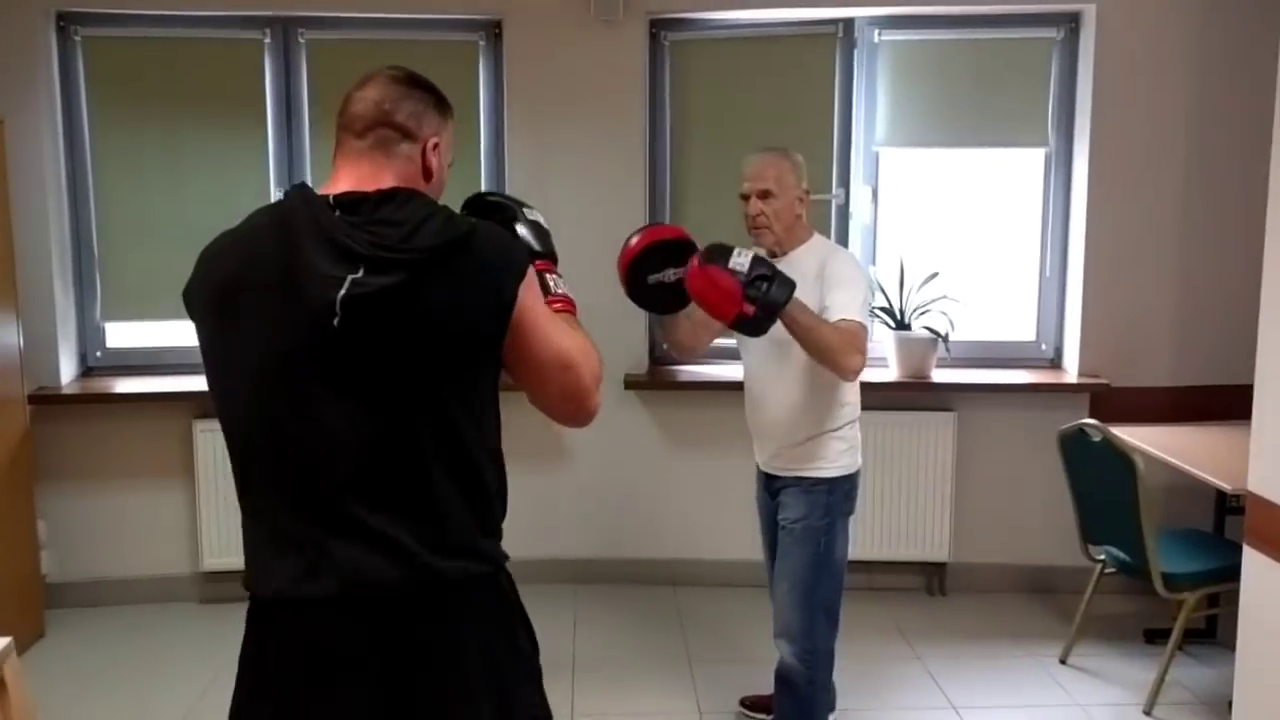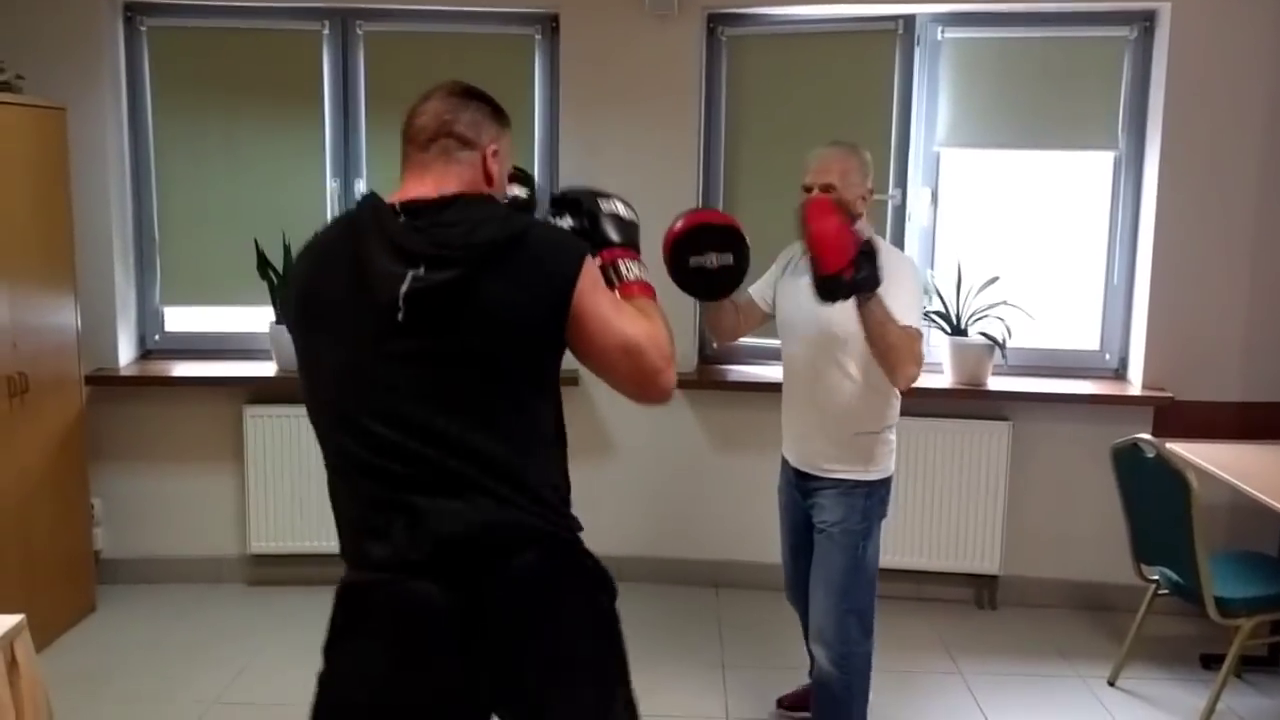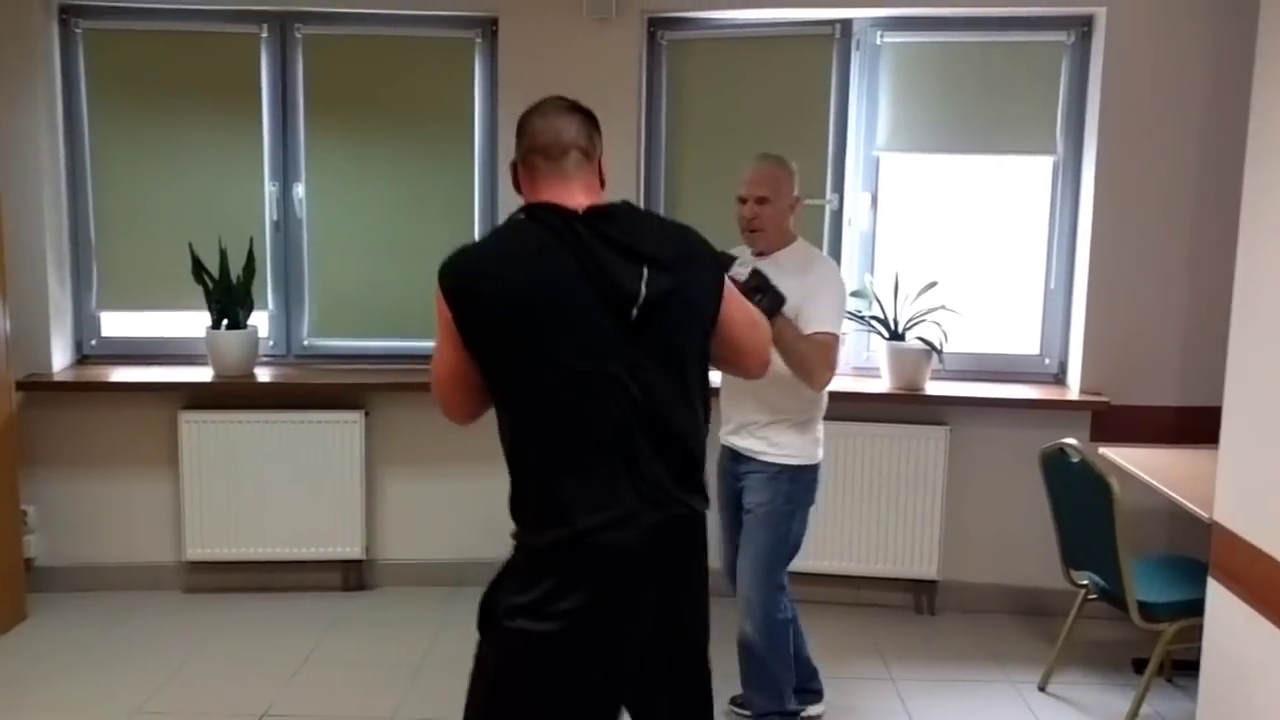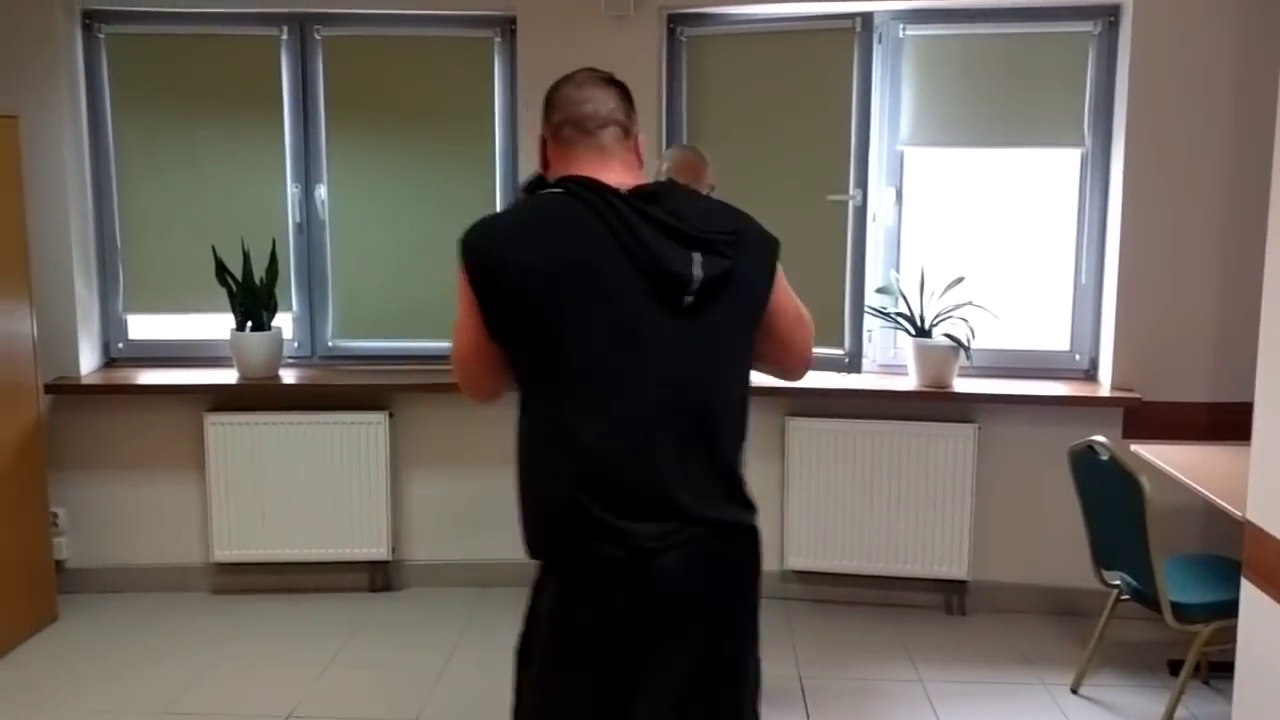
dt=0.7s
person 1, frame 1
left shoulder: (227, 265)
right shoulder: (485, 258)
right elbow: (579, 400)
right wrist: (538, 266)
left hip: (300, 627)
right hip: (455, 617)
person 1, frame 2
left shoulder: (318, 267)
right shoulder: (543, 257)
right elbow: (653, 376)
right wrist: (622, 257)
left hip: (392, 595)
right hip: (536, 579)
person 1, frame 3
left shoulder: (480, 271)
right shoulder: (683, 252)
left elbow: (460, 404)
right elbow: (754, 358)
left hip: (568, 557)
right hip: (674, 540)
person 1, frame 4
left shoulder: (499, 247)
right shoulder: (736, 238)
left elbow: (481, 382)
right elbow: (793, 356)
left hip: (599, 572)
right hip: (723, 551)
person 2, frame 1
left shoulder: (836, 267)
right shoulder: (748, 267)
left elbow: (849, 361)
right elbow: (692, 338)
left wrist: (783, 301)
left hip: (819, 475)
right hip: (770, 466)
left knee: (802, 616)
right knee: (789, 602)
person 2, frame 2
left shoulder: (893, 270)
right shoulder: (792, 260)
left elbow: (905, 371)
right elbow: (728, 330)
left wrist: (864, 293)
left hip: (853, 477)
right hip: (797, 465)
left knee: (836, 621)
right knee: (804, 596)
person 2, frame 3
left shoulder: (817, 273)
right shoulder: (734, 264)
left elbow: (819, 373)
left wrist: (773, 310)
left hip: (784, 462)
right hip: (733, 450)
left knee: (758, 595)
right knee: (748, 582)
person 2, frame 4
left shoulder: (729, 257)
right shoulder: (640, 250)
left elbow: (750, 342)
right elbow: (612, 328)
left hip: (691, 429)
right hip: (640, 430)
left knee: (690, 561)
right knee: (643, 559)
left ankle: (732, 679)
